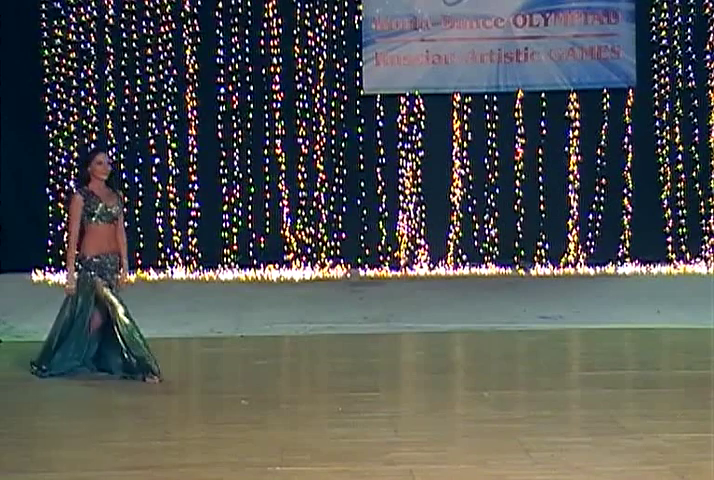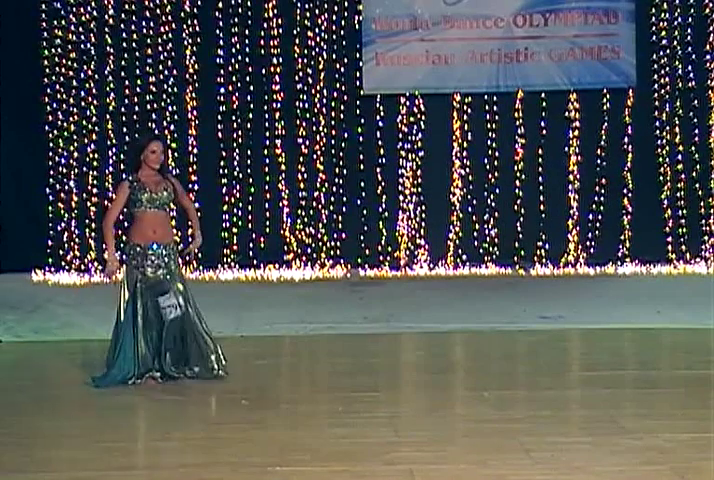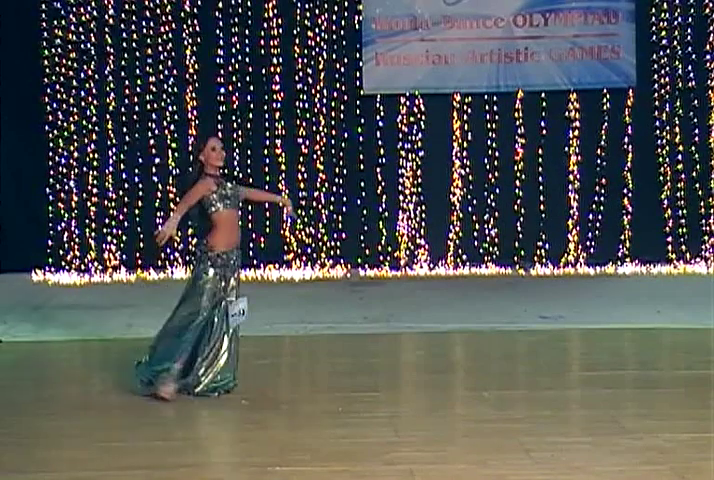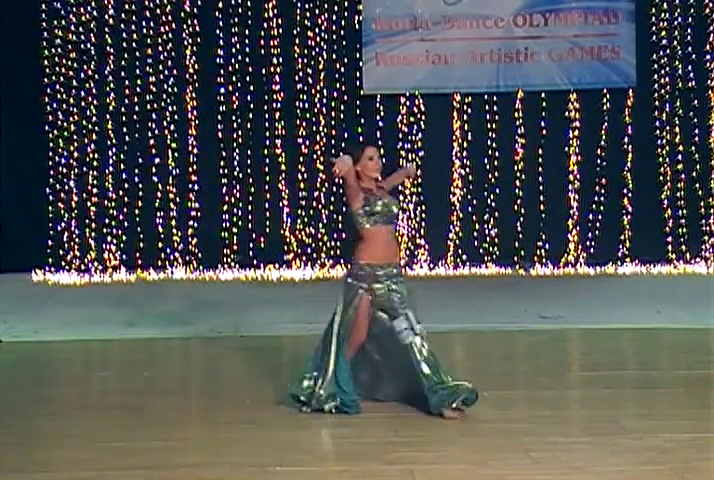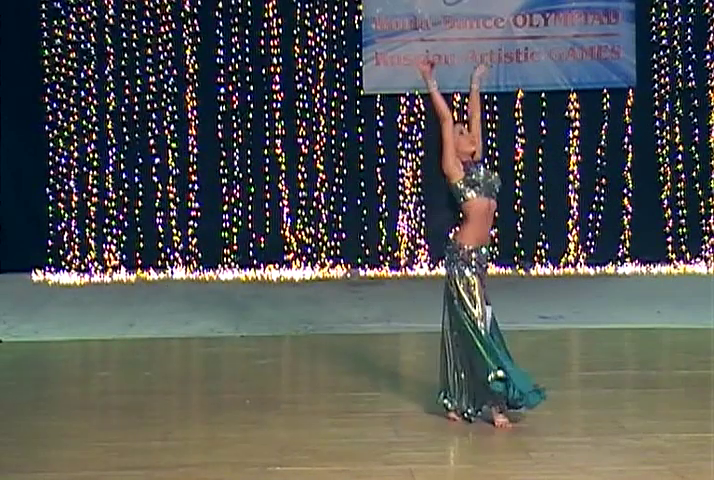
dt=1s
person 1, frame 1
left shoulder: (115, 195)
right shoulder: (81, 197)
left elbow: (120, 231)
right elbow: (73, 236)
left wrist: (124, 265)
right wrist: (70, 272)
left hip: (111, 261)
right hip: (90, 262)
left knee: (98, 315)
right knee: (116, 312)
left ankle: (70, 359)
right ankle: (142, 365)
person 1, frame 2
left shoulder: (169, 182)
right shoulder: (129, 184)
left elbow: (188, 206)
right elbow: (109, 220)
left wrist: (197, 234)
right wrist: (112, 254)
left hip: (167, 252)
right hip: (139, 252)
left knee: (176, 306)
right knee: (141, 310)
left ankle: (176, 363)
right ankle: (142, 367)
person 1, frame 3
left shoulder: (223, 182)
right shoulder: (207, 181)
left elbow: (250, 193)
right elbow: (187, 201)
left wrist: (280, 198)
right wrist: (173, 221)
left hip: (228, 256)
right hip: (213, 255)
left knee: (222, 319)
right knee: (197, 314)
left ankle: (213, 377)
right ankle: (168, 373)
person 1, frame 4
left shoulder: (382, 188)
right shoulder: (357, 193)
left elbow: (397, 176)
right elbow: (350, 180)
left wrist: (408, 169)
right wrist: (345, 162)
left hip: (392, 271)
right hip: (364, 271)
left knee: (409, 333)
right knee: (358, 335)
left ankle: (440, 399)
right ankle: (334, 388)
person 1, frame 5
left shoulder: (477, 163)
right shoulder: (455, 167)
left elbow: (474, 120)
right elbow: (446, 121)
left wrist: (476, 85)
right wrist: (431, 84)
left hip: (475, 254)
right hip: (465, 253)
left knee: (471, 325)
right knee: (473, 324)
left ankle: (462, 401)
right ankle: (496, 398)
